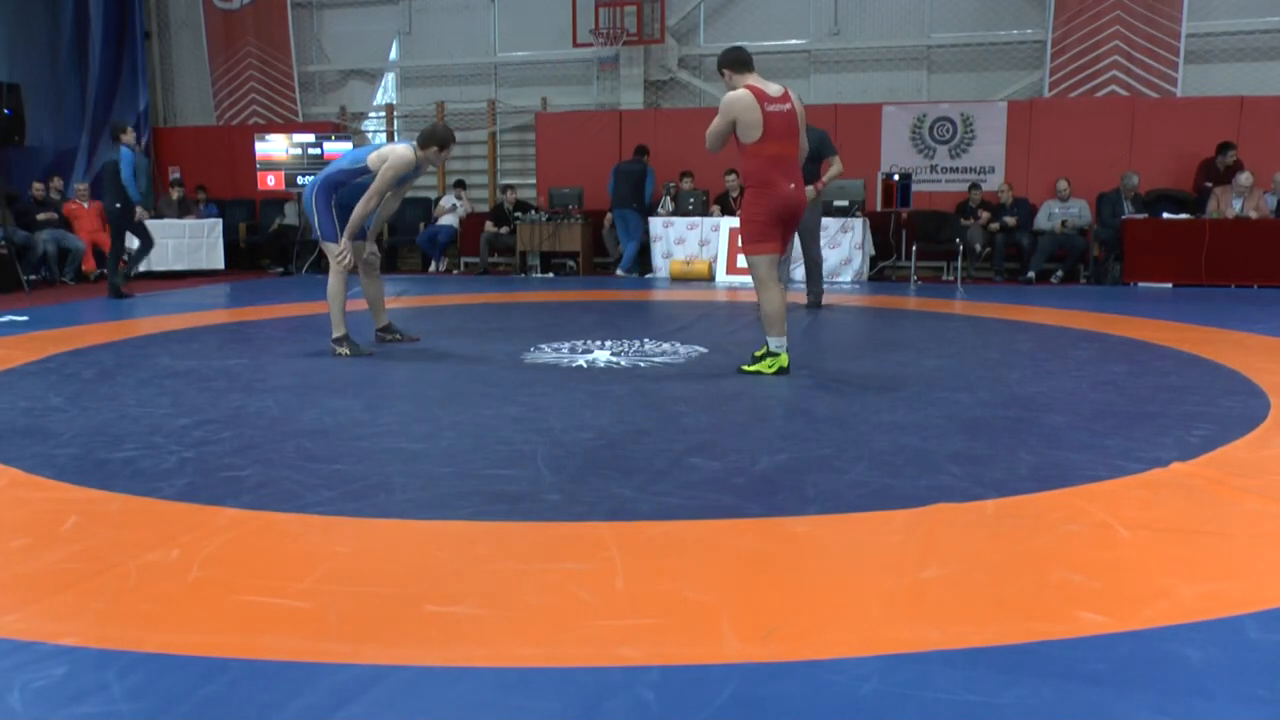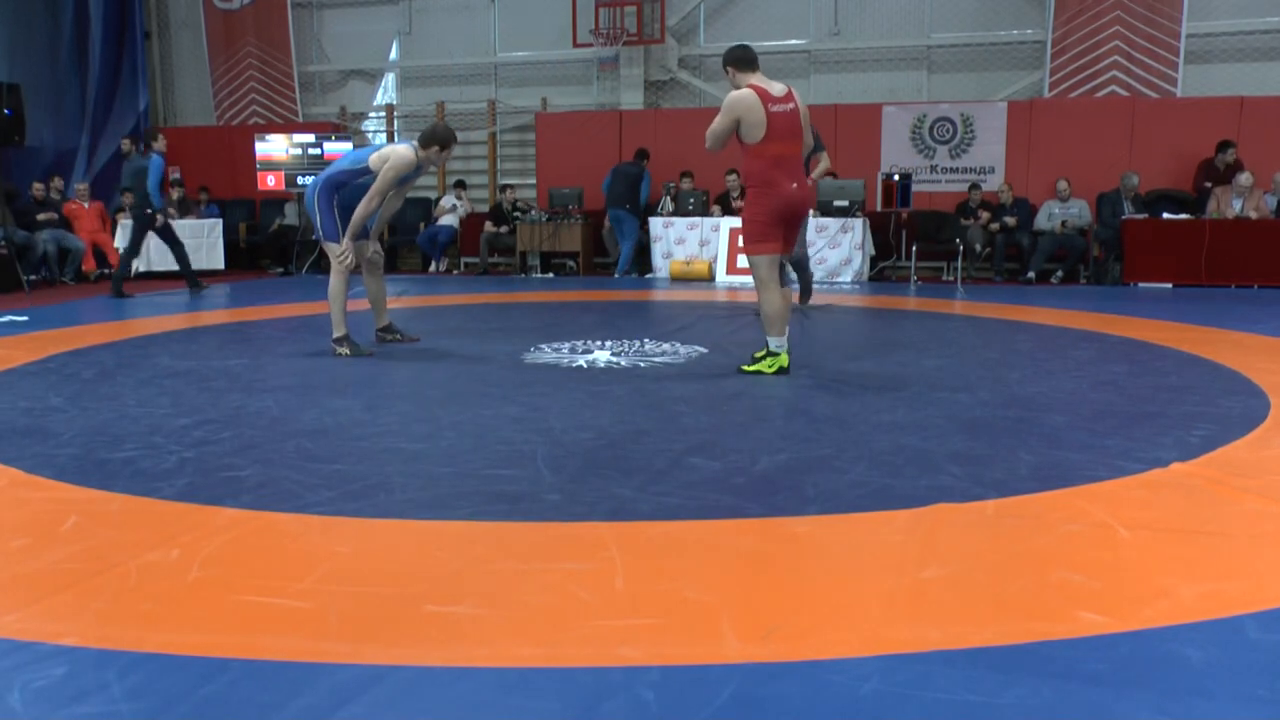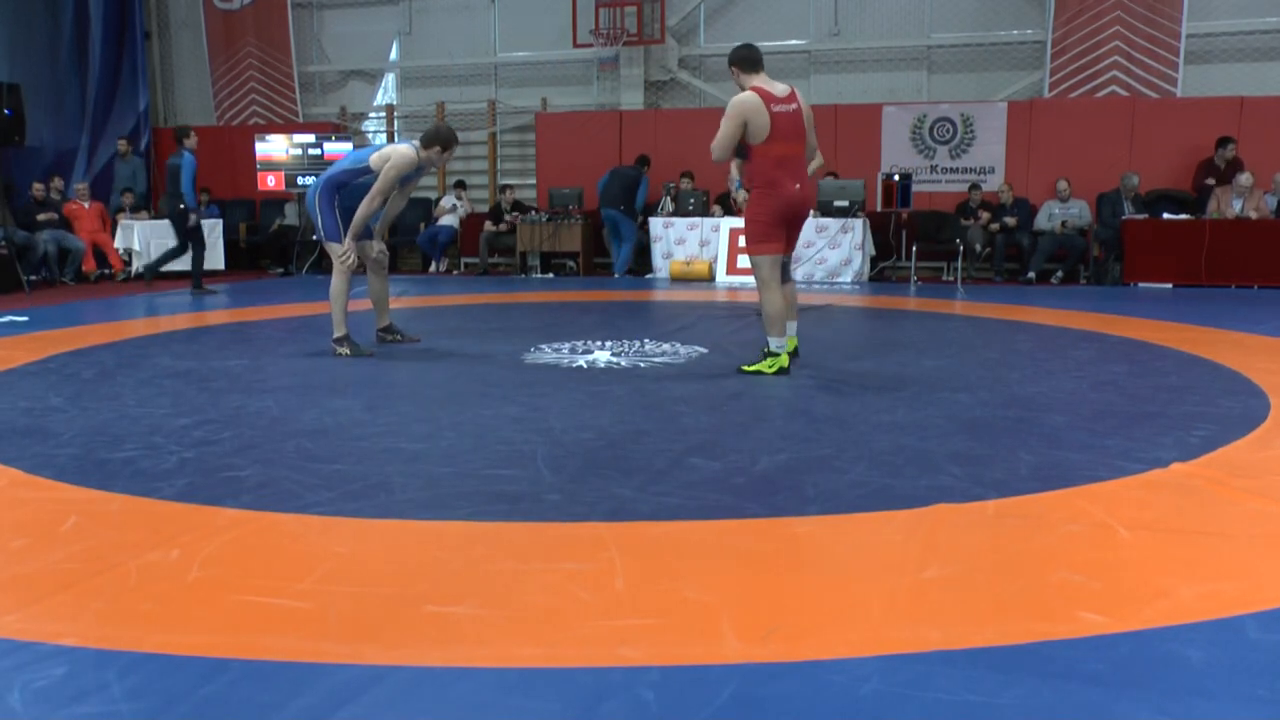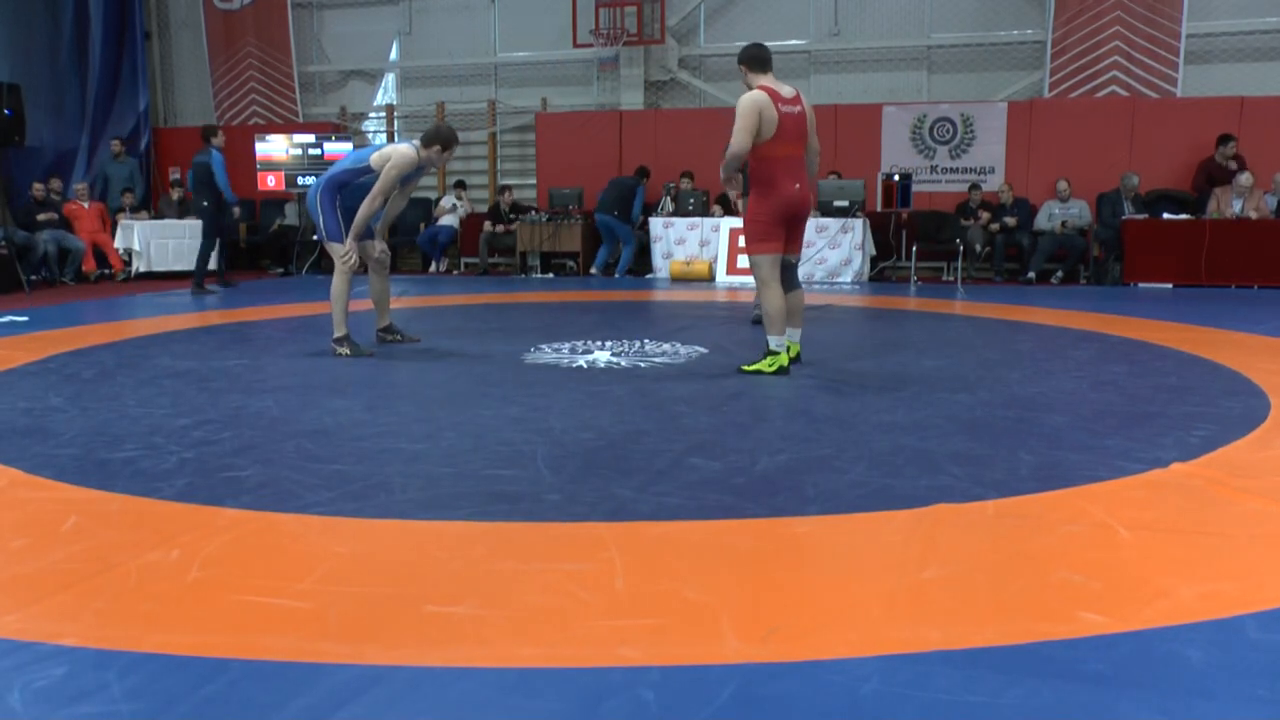
dt=0.2s
person 1, frame 1
left shoulder: (736, 99)
right shoulder: (790, 97)
left elbow: (712, 144)
right elbow: (803, 148)
left hip: (763, 198)
right hip: (794, 194)
left knee: (765, 278)
right knee: (772, 273)
left ankle: (777, 357)
right ankle: (776, 345)
person 1, frame 2
left shoulder: (740, 99)
right shoulder: (793, 96)
left elbow: (712, 144)
right elbow: (807, 144)
left hip: (766, 197)
right hip: (798, 193)
left knee: (766, 278)
right knee: (777, 273)
left ankle: (776, 356)
right ankle: (779, 345)
person 1, frame 3
left shoulder: (744, 101)
right shoulder: (796, 96)
left elbow: (718, 154)
right elbow: (811, 147)
left wrist: (739, 142)
left hip: (768, 197)
right hip: (801, 193)
left knee: (767, 278)
right knee: (782, 270)
left ankle: (777, 357)
right ankle: (789, 341)
person 1, frame 4
left shoulder: (752, 100)
right shoulder: (800, 99)
left elbow: (738, 150)
right elbow: (814, 151)
left wrist: (729, 173)
left hip: (768, 197)
right hip: (799, 195)
left knee: (767, 278)
right knee: (789, 274)
left ankle: (776, 356)
right ankle: (792, 346)
person 2, frame 1
left shoulder: (418, 164)
right shoulder: (404, 157)
left elbow: (392, 200)
right elbow: (371, 199)
left wrist: (370, 239)
right wrist: (346, 238)
left hip: (344, 201)
right hip: (322, 195)
left knee: (369, 262)
right knee: (342, 262)
left ankle: (383, 328)
right ankle: (339, 339)
person 2, frame 2
left shoulder: (420, 163)
right shoulder: (405, 158)
left elbow: (395, 199)
right elbow: (372, 199)
left wrist: (373, 237)
right wrist: (348, 239)
left hip: (346, 200)
right hip: (324, 195)
left knee: (373, 261)
right knee: (343, 262)
left ankle: (384, 328)
right ankle: (339, 339)
person 2, frame 3
left shoulder: (422, 163)
right shoulder: (406, 157)
left elbow: (399, 199)
right elbow: (374, 199)
left wrist: (377, 237)
right wrist: (350, 239)
right hip: (326, 195)
left knee: (378, 260)
right knee: (345, 263)
left ankle: (384, 328)
right ankle: (340, 339)
person 2, frame 4
left shoulder: (422, 162)
right shoulder: (406, 156)
left elbow: (399, 198)
right elbow: (375, 198)
left wrist: (379, 237)
right wrist: (352, 240)
left hip: (348, 201)
right hip: (326, 195)
left knee: (380, 260)
right knee: (347, 262)
left ankle: (384, 328)
right ankle: (340, 339)
